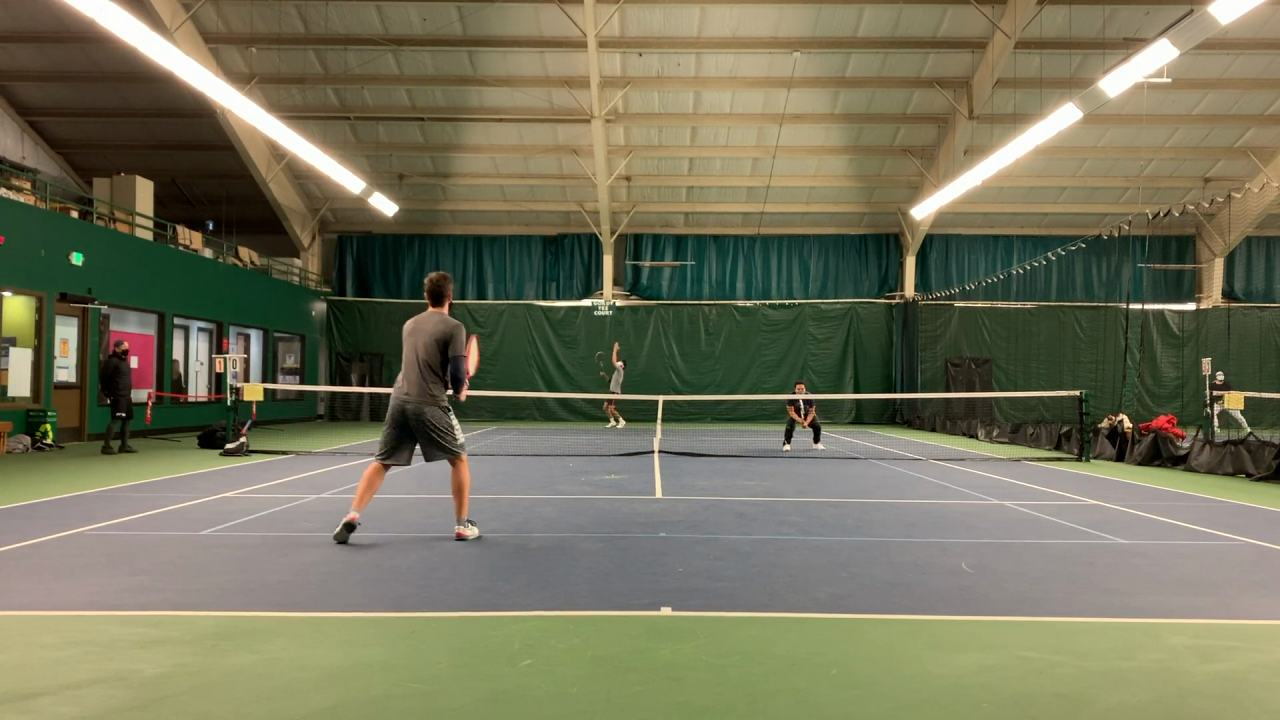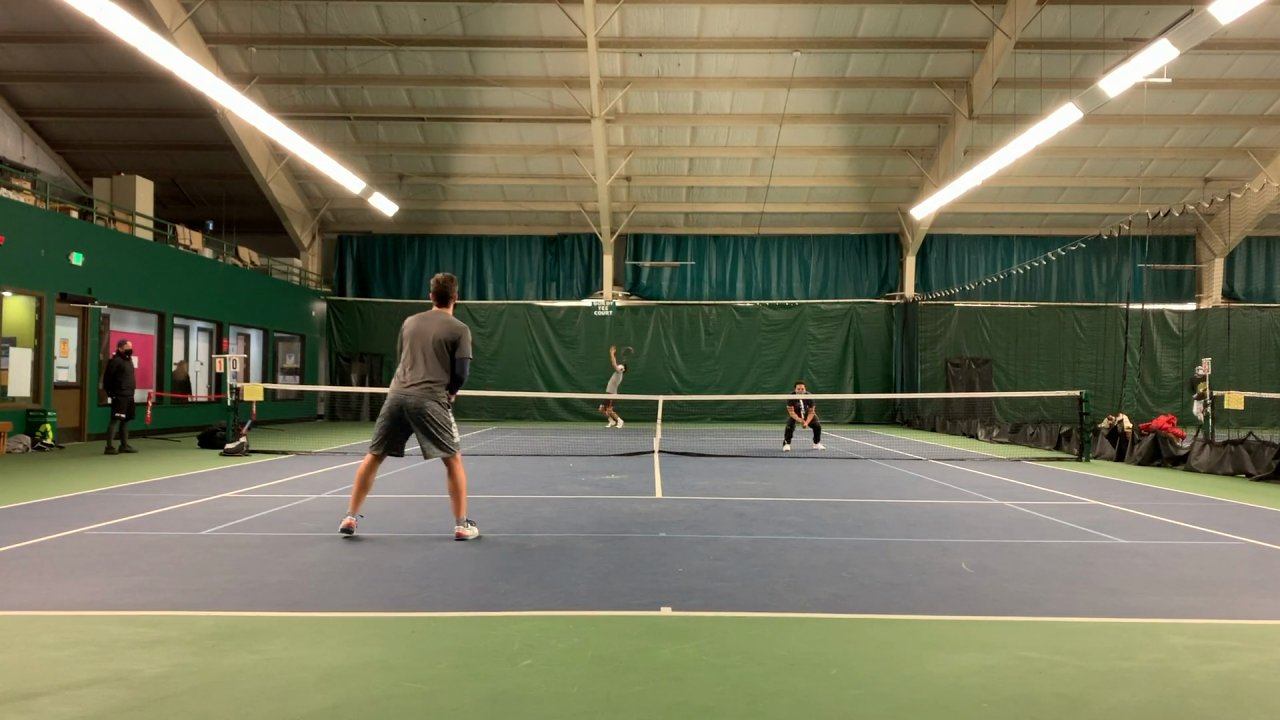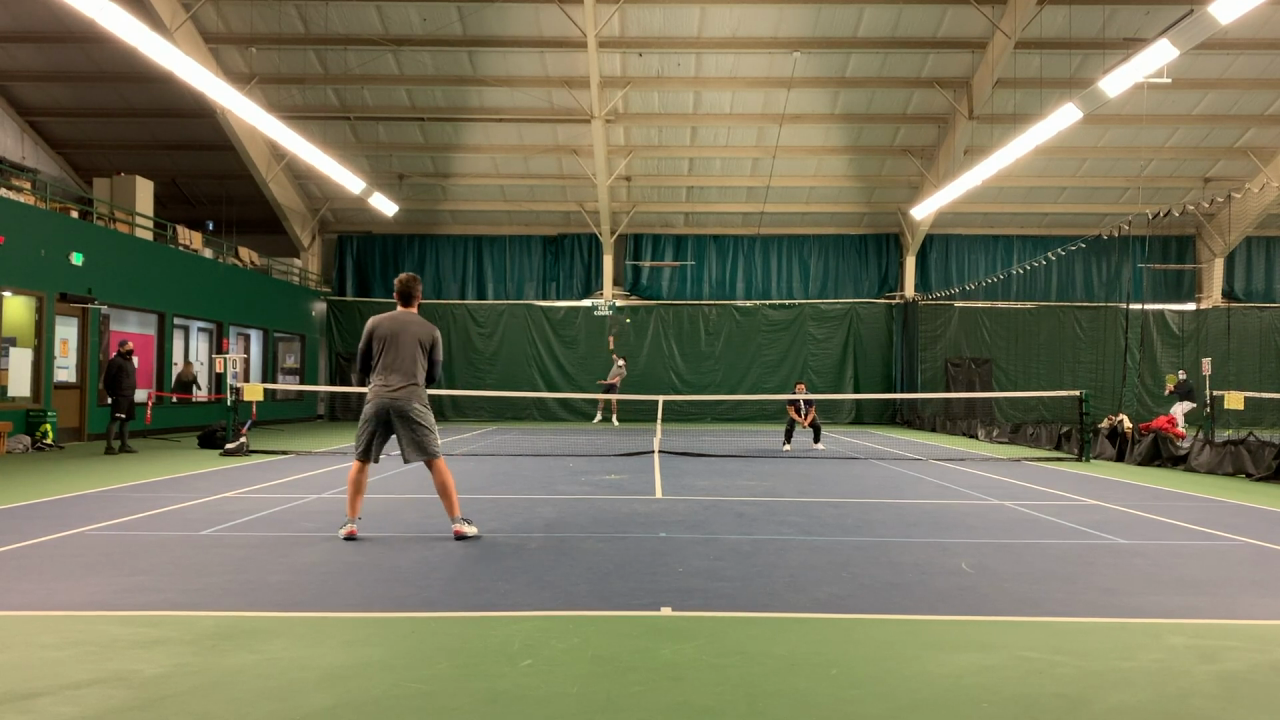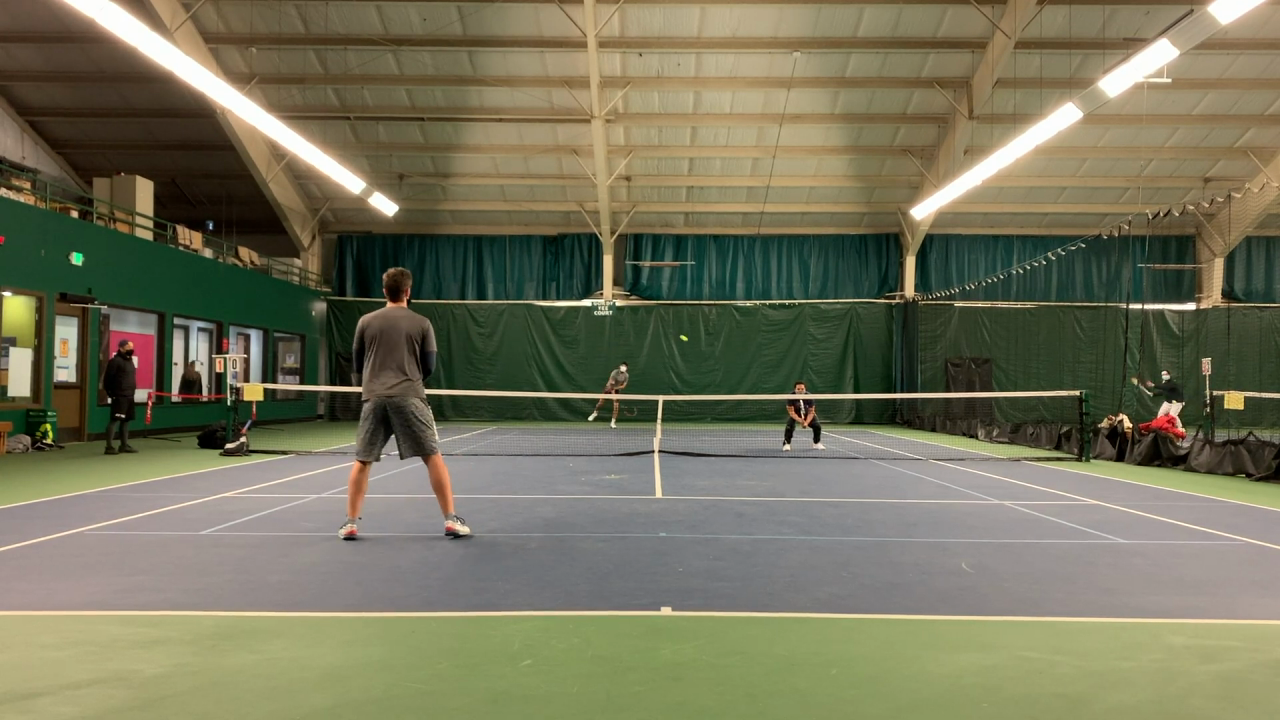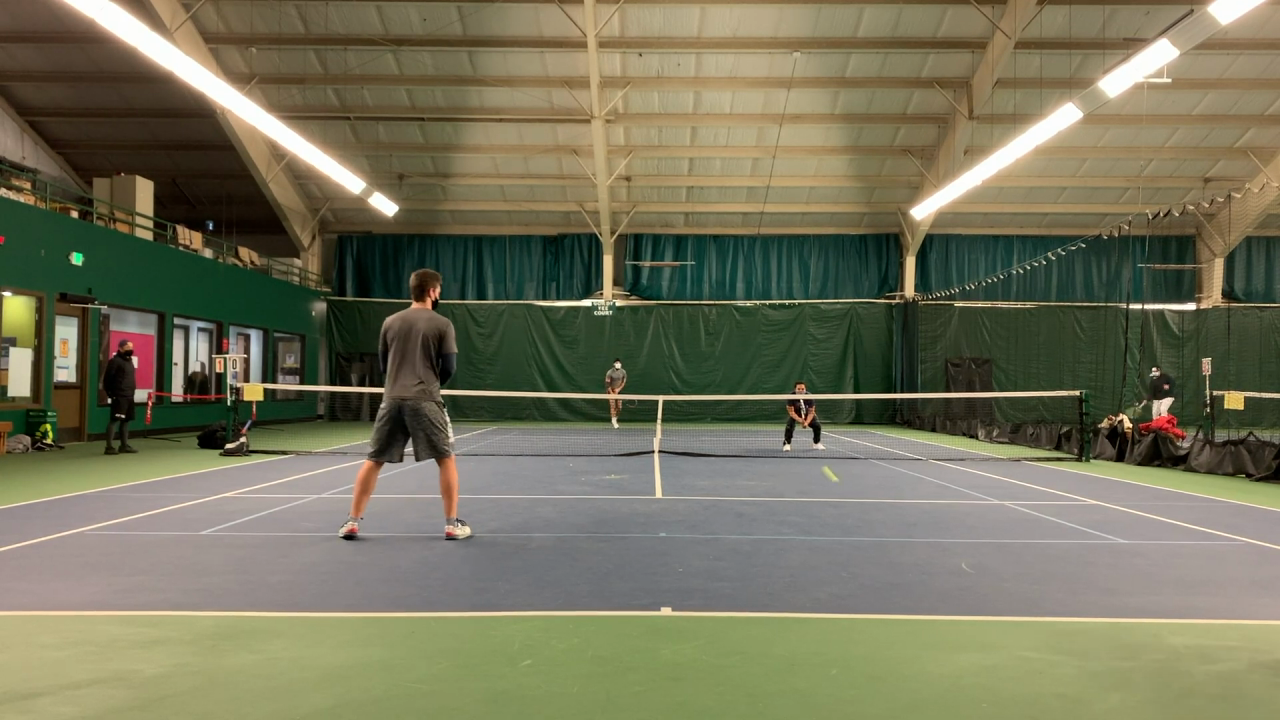
dt=0.3s
person 1, frame 1
left shoulder: (410, 325)
right shoulder: (454, 328)
right elbow: (457, 372)
right wrist: (460, 389)
left hip: (399, 402)
right hip: (430, 405)
left knee: (381, 463)
right knee: (459, 460)
left ankle: (353, 515)
right ankle: (462, 525)
person 1, frame 2
left shoulder: (410, 322)
right shoulder: (460, 330)
right elbow: (460, 374)
right wrist: (450, 392)
left hip: (397, 396)
right hip: (429, 401)
left knee: (374, 456)
right knee: (453, 460)
left ankle: (351, 517)
right ankle: (462, 524)
person 1, frame 3
left shoulder: (375, 323)
right shoulder: (431, 332)
left elbow: (361, 365)
right elbow: (435, 374)
left hip: (377, 400)
right hip: (413, 402)
left knee: (361, 461)
right knee: (436, 462)
left ankle: (350, 524)
right ankle: (458, 523)
person 1, frame 4
left shoulder: (366, 322)
right shoulder: (422, 324)
left elbow: (358, 364)
right elbow: (429, 366)
left hip: (374, 398)
right hip: (409, 398)
left knee: (362, 461)
right knee: (433, 457)
left ankle: (351, 523)
right ankle: (451, 520)
person 1, frame 5
left shoulder: (390, 322)
right shoulder: (442, 324)
left elbow: (384, 363)
right elbow: (449, 368)
left hip: (392, 399)
right hip: (425, 401)
left knee: (373, 461)
right knee: (446, 460)
left ankle: (352, 522)
right ankle: (452, 524)
